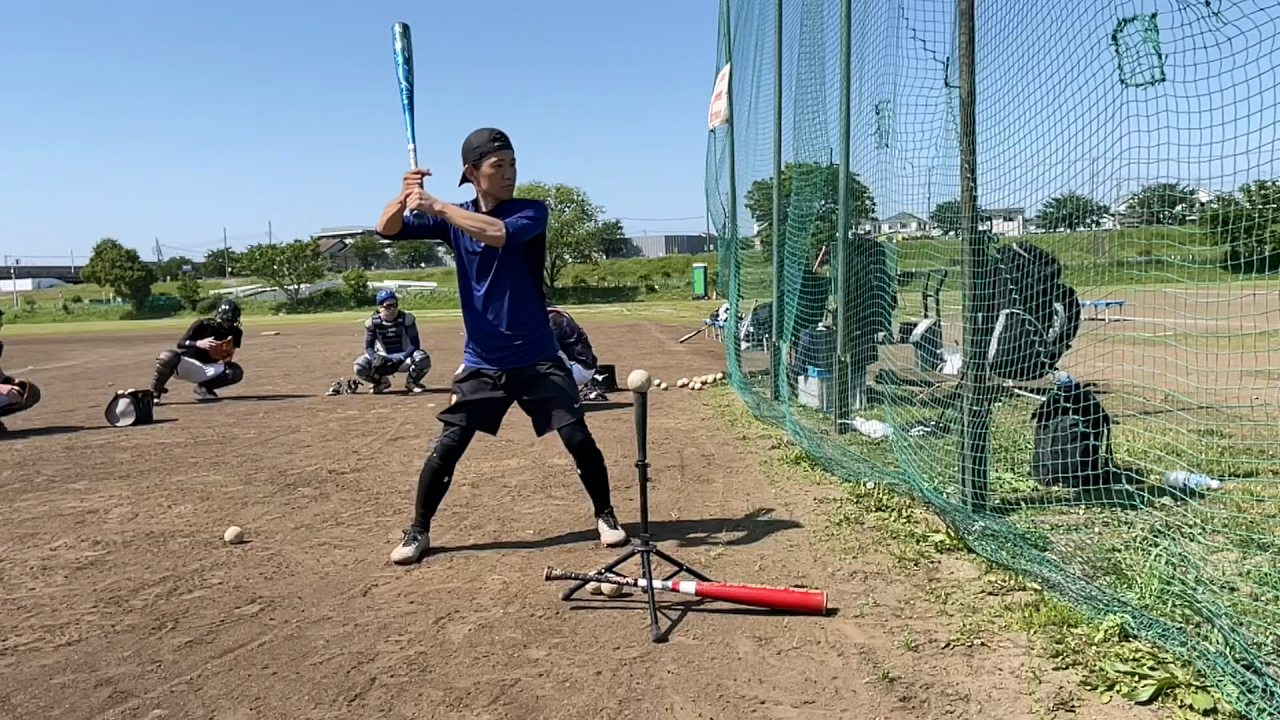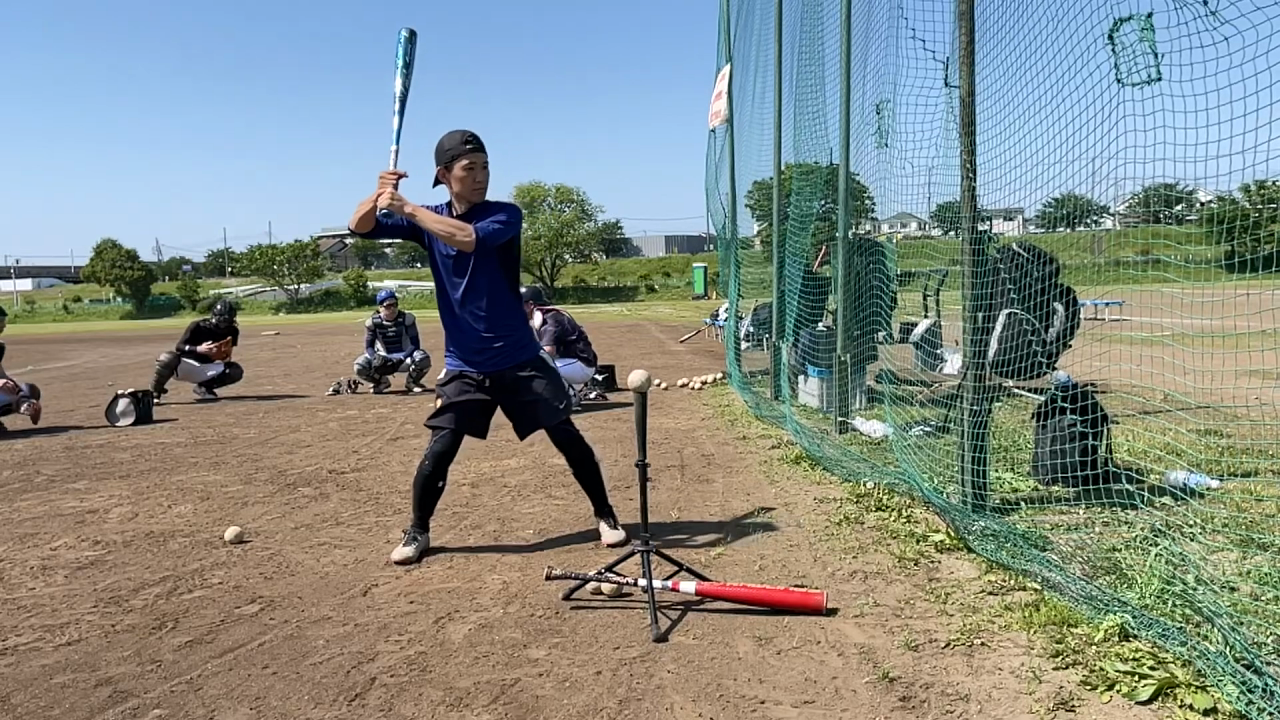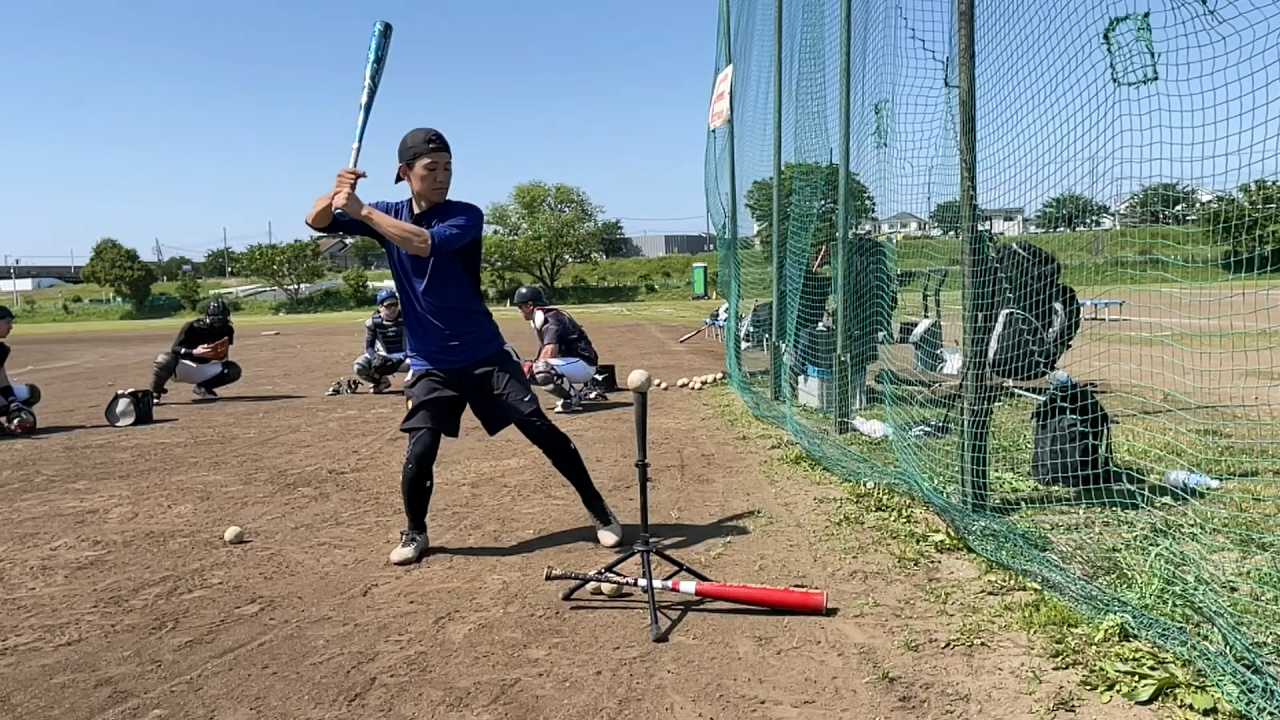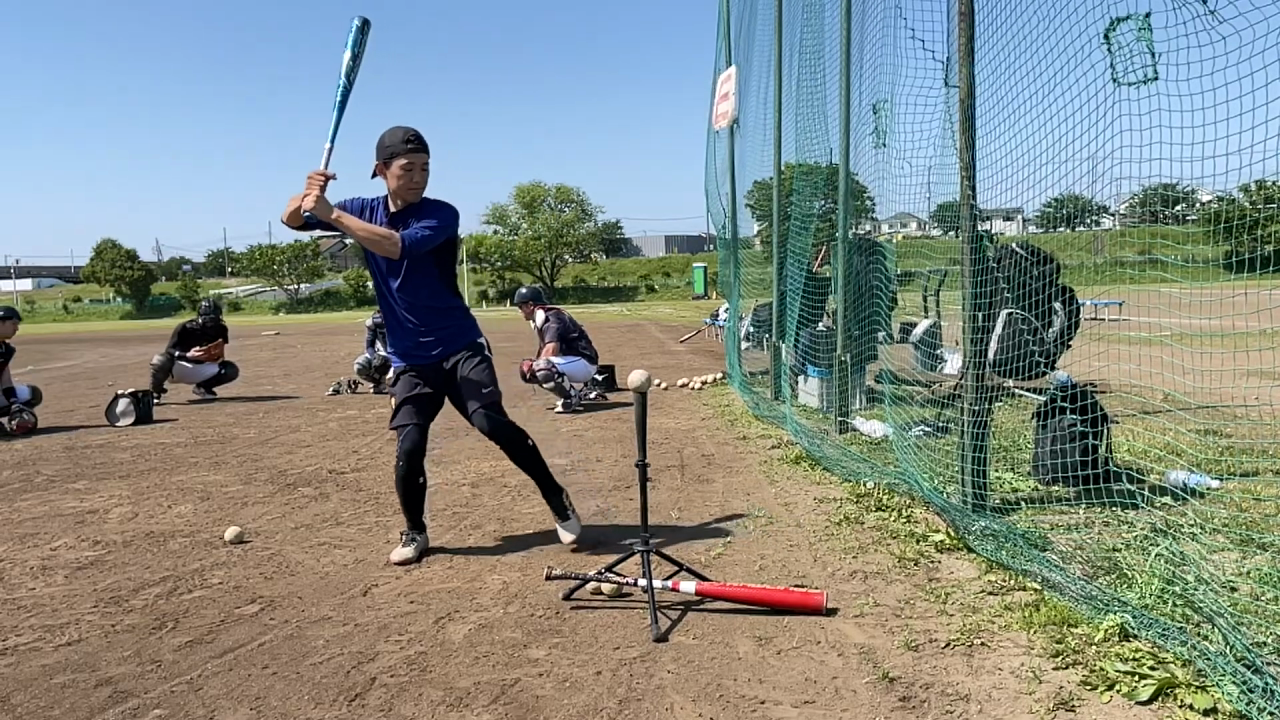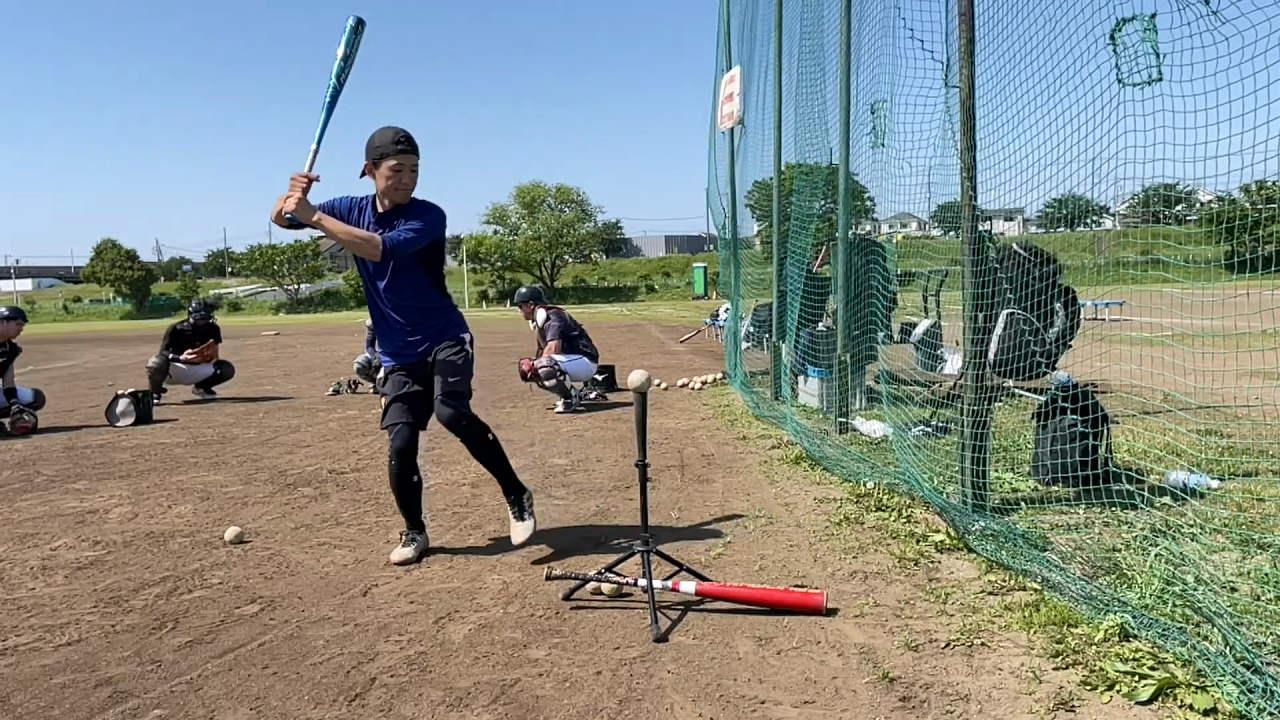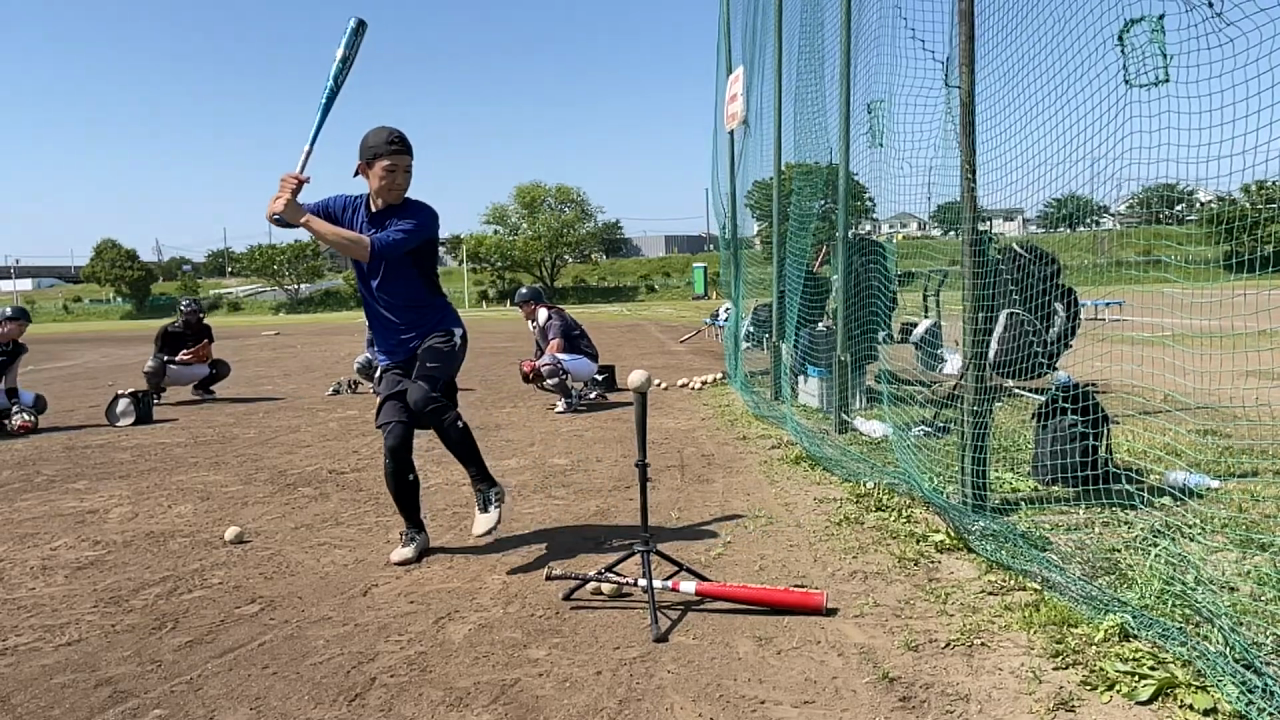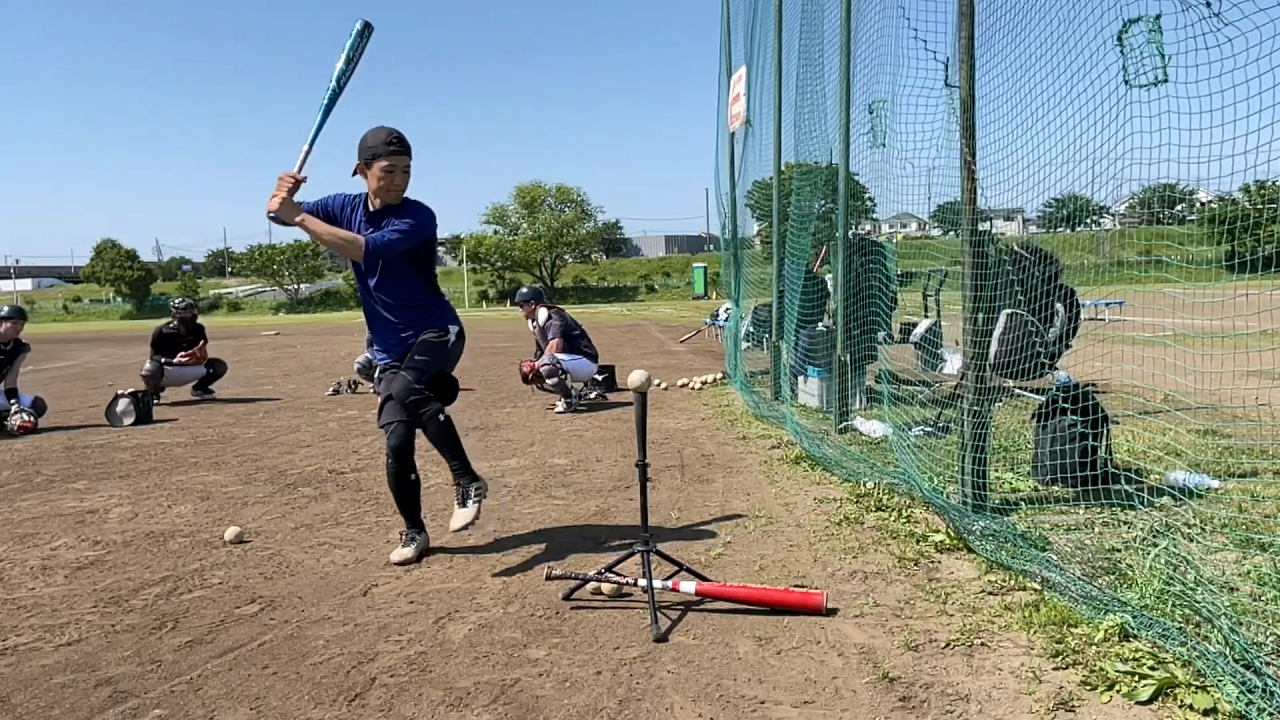
dt=0.7s
person 1, frame 1
left shoulder: (531, 212)
right shoulder: (453, 216)
left elbow: (498, 233)
right elbow: (387, 230)
left wrist: (437, 206)
right wrist: (404, 196)
left hip: (537, 358)
right hip: (482, 362)
left knee: (577, 438)
right knee: (446, 447)
left ankle: (605, 514)
right ankle: (418, 530)
person 1, frame 2
left shoulder: (505, 215)
right shoulder: (428, 219)
left elbow: (469, 238)
right elbow: (360, 228)
left wrist: (407, 208)
right wrist: (379, 194)
left hip: (520, 360)
right hip: (464, 366)
left knee: (568, 438)
right knee: (439, 452)
left ankle: (604, 514)
right ankle: (417, 531)
person 1, frame 3
left shoulder: (466, 216)
right shoulder: (389, 214)
left elbow: (425, 244)
right elbow: (318, 221)
left wrist: (363, 211)
right wrist: (337, 192)
left hip: (485, 354)
right hip: (429, 364)
left knee: (539, 429)
right knee: (420, 452)
left ankle: (597, 509)
right ankle: (415, 532)
person 1, frame 4
left shoulder: (442, 215)
right shoulder: (364, 210)
left elbow: (397, 246)
right elbow: (292, 220)
left wrist: (332, 214)
right wrist: (309, 192)
left hip: (460, 345)
right hip: (409, 358)
left knee: (493, 422)
right knee: (409, 447)
left ankle: (556, 498)
right ankle: (415, 531)
person 1, frame 5
left shoulder: (429, 216)
right shoulder: (352, 209)
left elbow: (379, 248)
right elbow: (281, 218)
left wrist: (315, 216)
right wrist: (292, 194)
left hip: (445, 339)
right hip: (397, 355)
left knee: (452, 412)
right knee: (400, 445)
left ankle: (516, 496)
right ankle: (414, 531)
person 1, frame 6
left shoulder: (421, 216)
right shoulder: (346, 208)
left elbow: (370, 249)
right elbow: (276, 217)
left wrist: (304, 218)
right wrist: (284, 196)
left hip: (439, 333)
right hip: (392, 352)
left knee: (422, 397)
right knee: (395, 444)
left ankle: (486, 487)
right ankle: (414, 531)
person 1, frame 7
left shoulder: (418, 216)
right shoulder: (345, 207)
left elbow: (365, 249)
right elbow: (275, 213)
left wrist: (299, 217)
right wrist: (282, 195)
left hip: (437, 332)
right hip: (390, 351)
left knee: (408, 388)
right knee: (397, 442)
left ankle: (467, 482)
right ankle: (414, 531)
